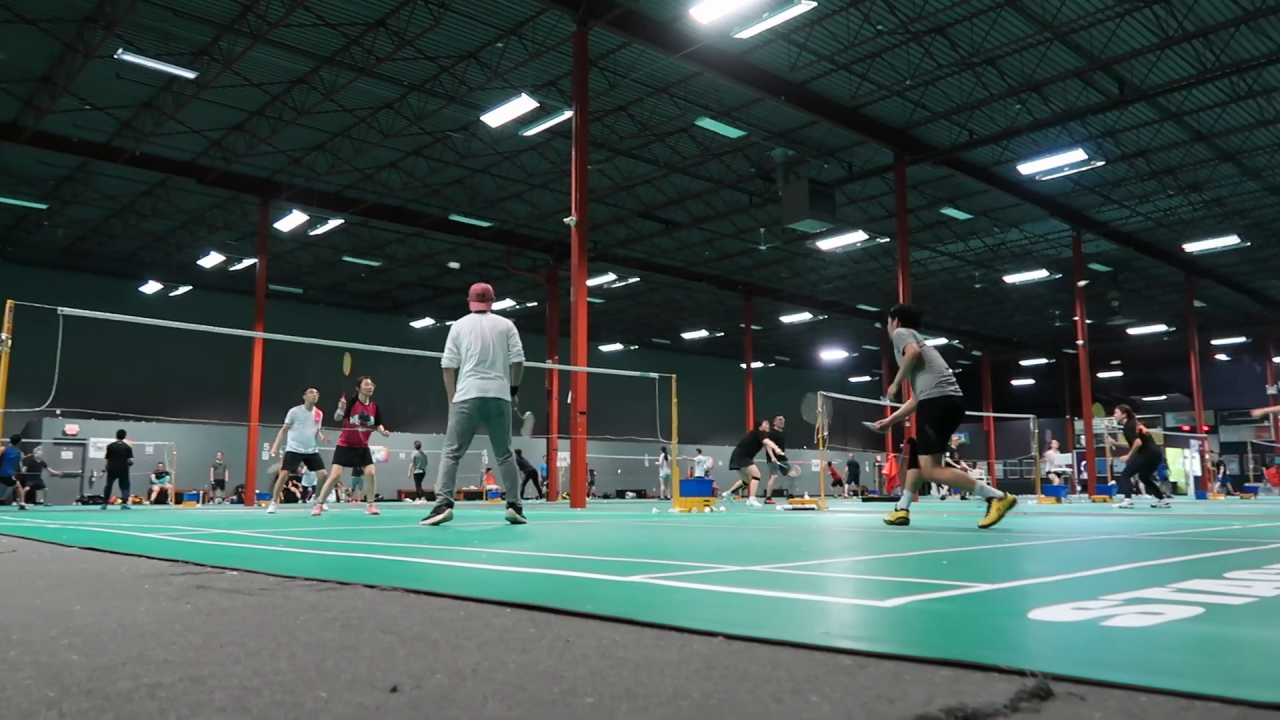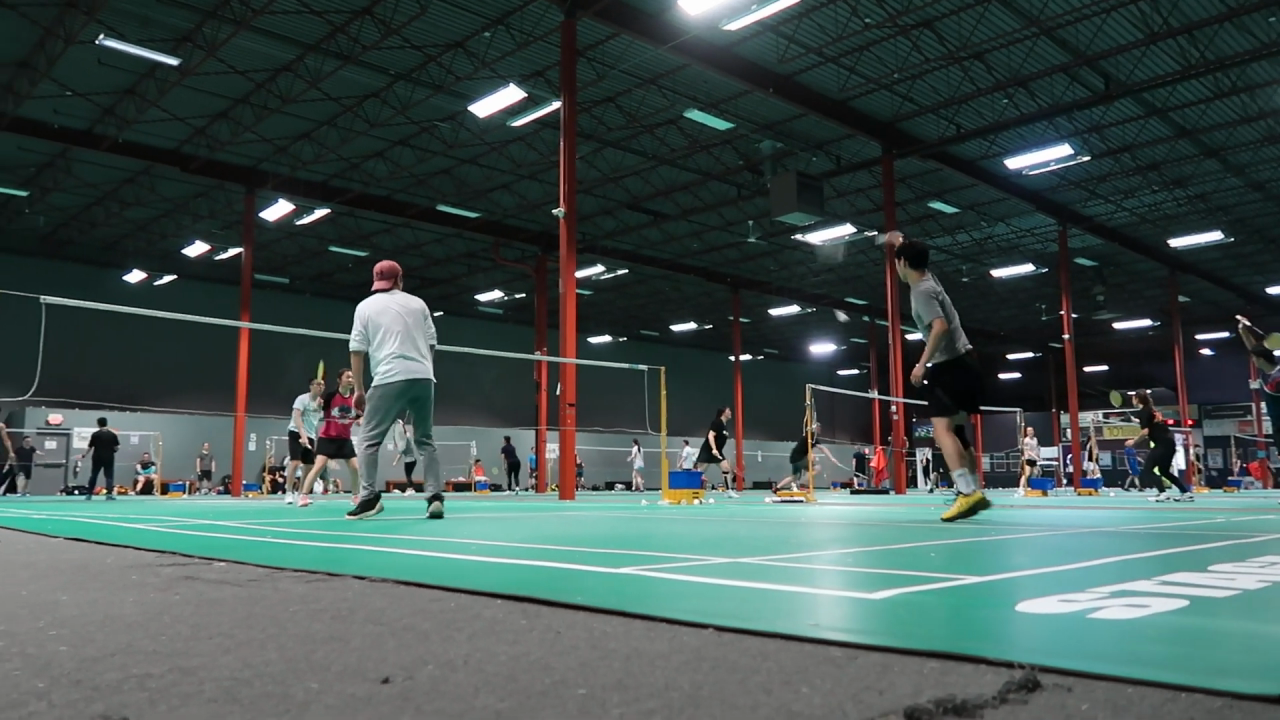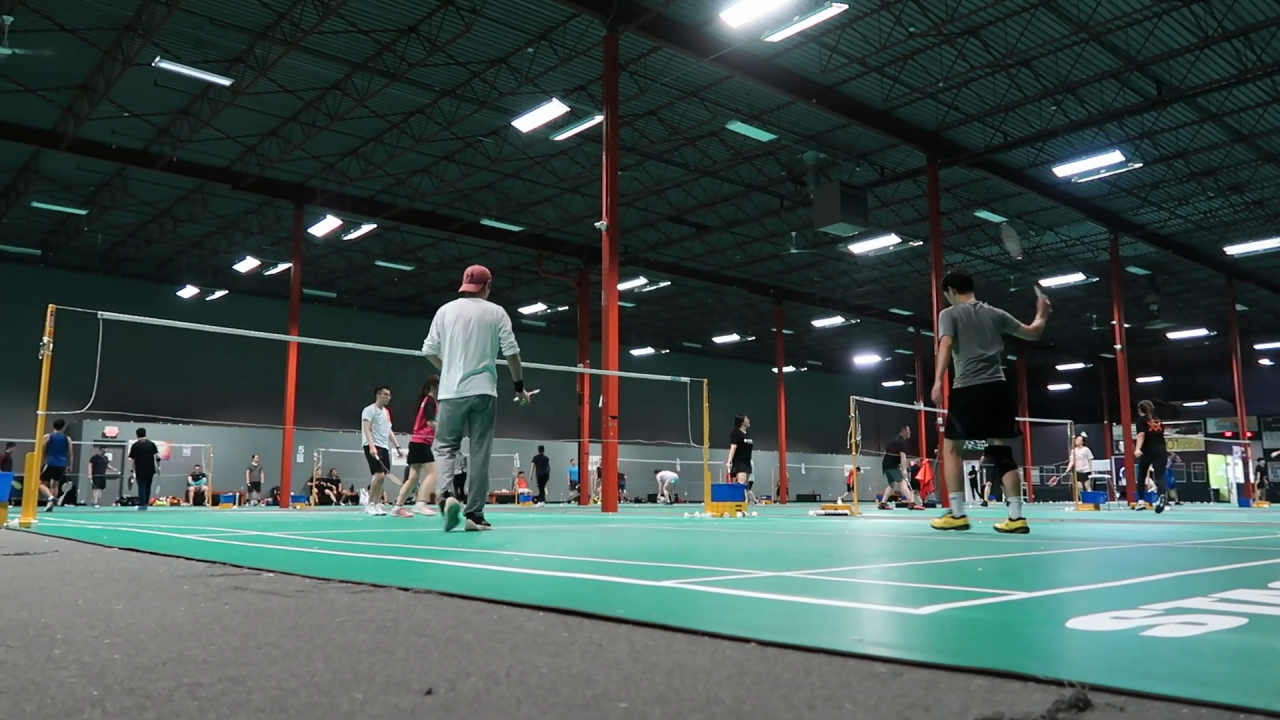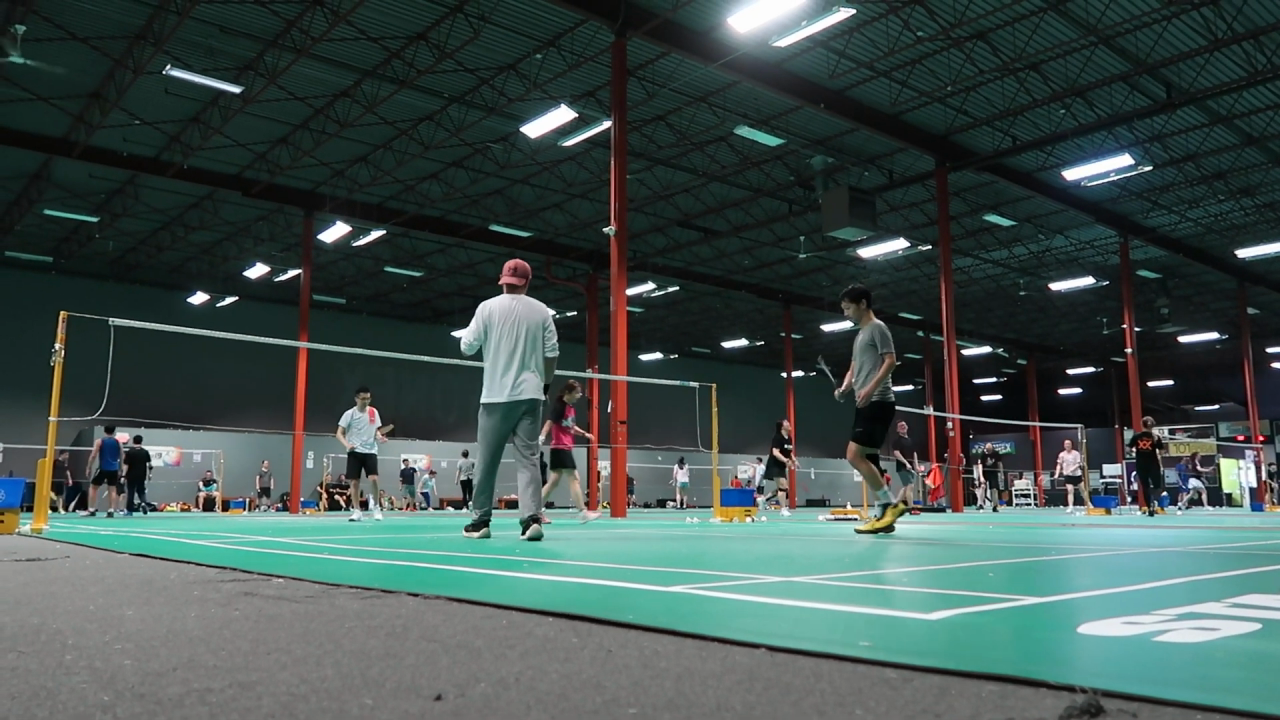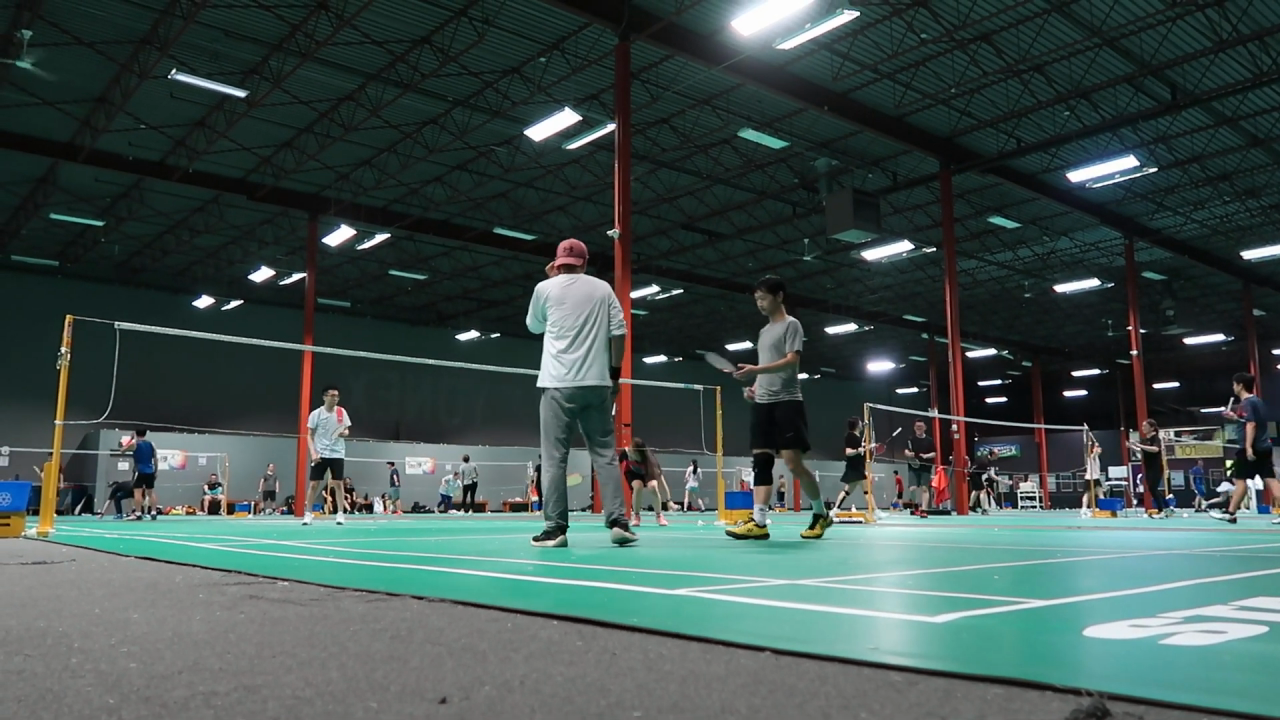
dt=1s
person 1, frame 1
left shoulder: (459, 326)
right shoulder: (506, 325)
left elbow: (448, 365)
right elbow: (517, 360)
left wrist: (451, 397)
right wrist: (514, 390)
left hip: (467, 397)
right hip: (498, 396)
left knee: (452, 452)
right knee: (504, 454)
left ankle: (443, 505)
right ankle: (513, 505)
person 1, frame 2
left shoulder: (365, 306)
right shoulder: (417, 303)
left elbow: (357, 349)
right elbow: (431, 343)
left wrist: (359, 388)
left hip: (389, 380)
right hip: (422, 379)
left knee: (370, 440)
right knee: (425, 439)
left ankle: (369, 499)
right ankle: (435, 496)
person 1, frame 3
left shoulder: (445, 311)
right shoulder: (496, 312)
left elbow: (429, 351)
right elbow: (511, 352)
right wrist: (519, 386)
left hip: (451, 392)
right hip: (483, 392)
left knee: (444, 448)
right knee: (480, 455)
left ankle: (447, 495)
right ankle: (475, 514)
person 1, frame 4
left shoulder: (488, 307)
right shoulder: (541, 310)
left elbow: (467, 347)
right elbow: (551, 354)
right wrist: (545, 387)
left hip: (496, 396)
right hip: (530, 395)
left knee: (487, 460)
right knee: (528, 458)
left ankle: (481, 521)
right ankle: (532, 519)
person 1, frame 5
left shoulder: (545, 288)
right shoulder: (603, 289)
left elbow: (534, 326)
right elbow: (619, 332)
right wrist: (615, 372)
left hip: (559, 383)
right hip: (596, 382)
left knee: (555, 457)
right knee: (605, 452)
left ankle: (555, 528)
right ankle: (617, 521)
person 2, frame 1
left shoulder: (901, 333)
left elbow: (913, 352)
right elbow: (917, 399)
left wrist: (896, 383)
right wrist: (890, 420)
left hip: (938, 401)
right hip: (951, 400)
left knee: (930, 470)
right knee: (915, 453)
left ankle: (997, 497)
right ankle: (901, 510)
person 2, frame 2
left shoulder: (922, 291)
right shoulder: (927, 279)
left elbow: (940, 327)
left wrist: (922, 363)
right wrist: (902, 243)
left hip: (949, 364)
right hip: (964, 363)
left knee: (942, 429)
right knee: (955, 430)
left ankle: (968, 493)
right ankle: (974, 493)
person 2, frame 3
left shoulder: (950, 314)
right shoulder: (994, 313)
left elbow: (946, 345)
right elbow: (1031, 332)
left wrist: (938, 381)
right wrist: (1041, 313)
left hip: (968, 390)
right hip: (998, 388)
left knee: (951, 449)
right knee: (1002, 452)
left ankle: (957, 514)
right ankle: (1016, 516)
person 2, frame 4
left shoulder: (877, 328)
right shoulder: (861, 333)
left elbow: (890, 361)
right elbow: (854, 368)
left wrist: (871, 388)
right wrist: (844, 388)
left hip: (878, 402)
right hip: (867, 405)
left knee: (855, 455)
right knee: (868, 459)
left ankle: (891, 503)
right ankle: (883, 516)
person 2, frame 5
left shoulder: (791, 325)
right shoulder: (764, 331)
left elbow: (792, 360)
left wrist: (756, 370)
right wrist: (754, 386)
left hip: (787, 402)
right hip: (763, 404)
left knee: (793, 461)
right knee: (761, 460)
left ankle: (821, 514)
right ankle: (759, 521)
